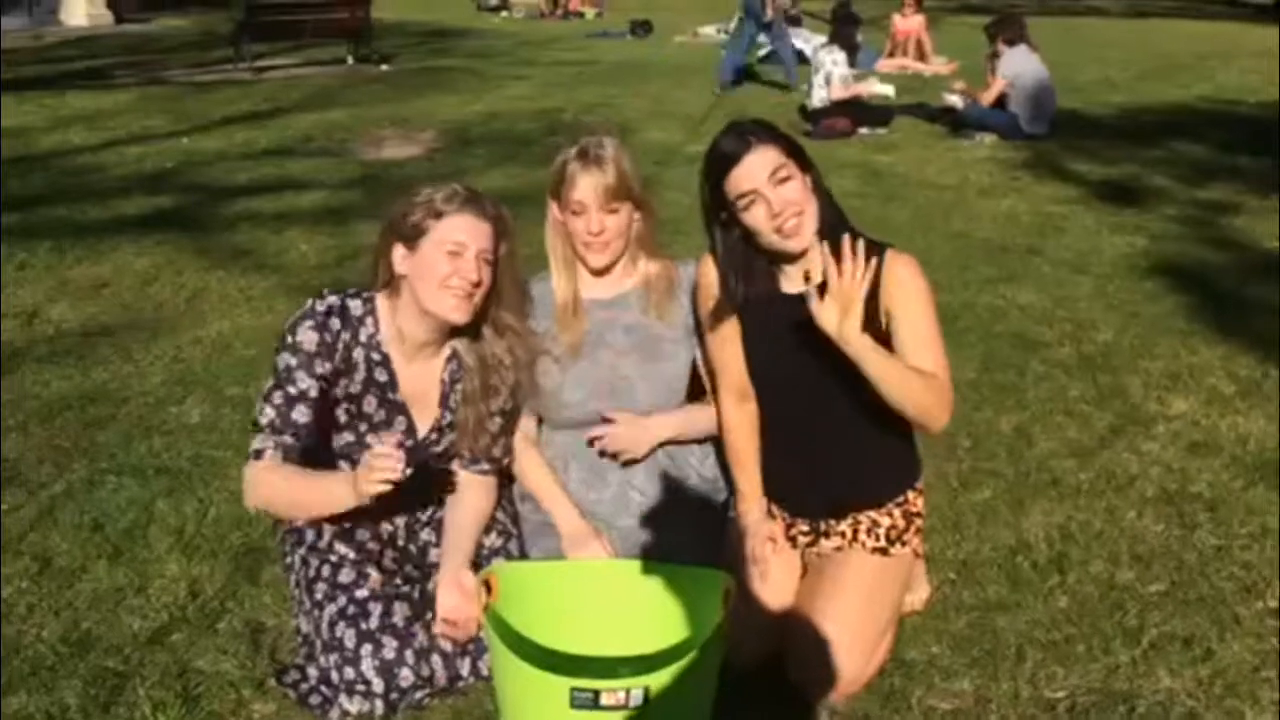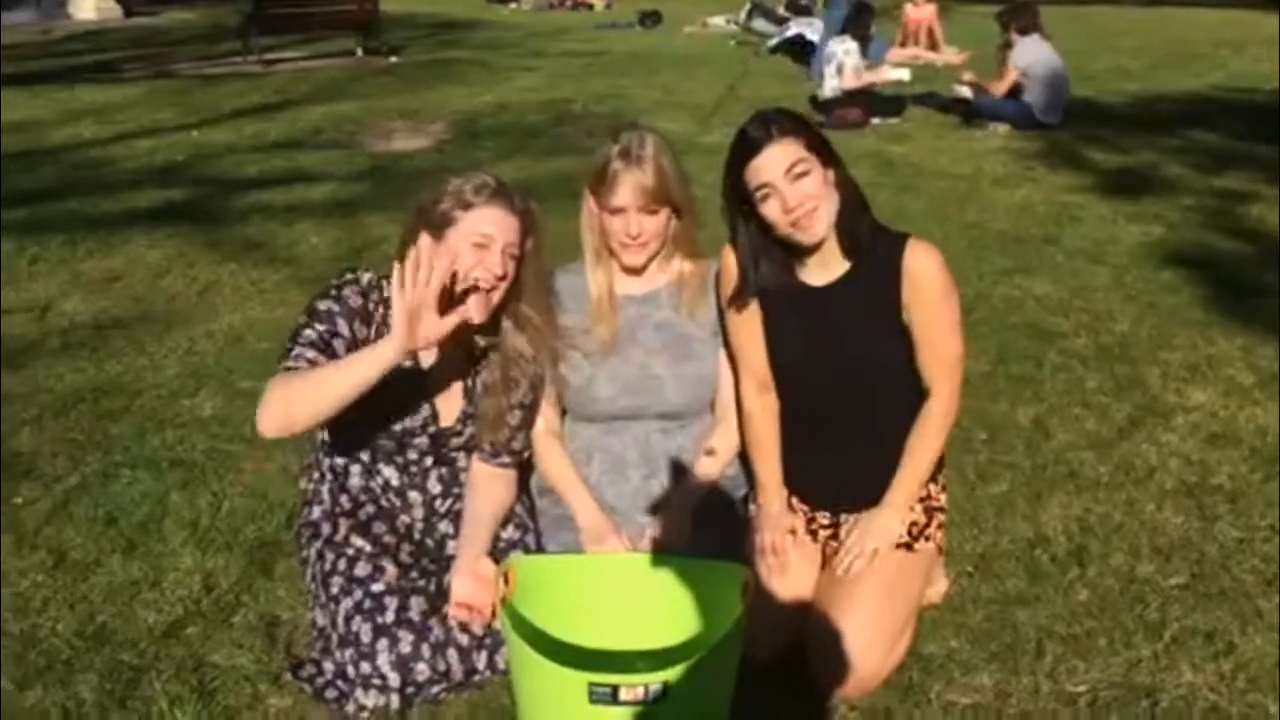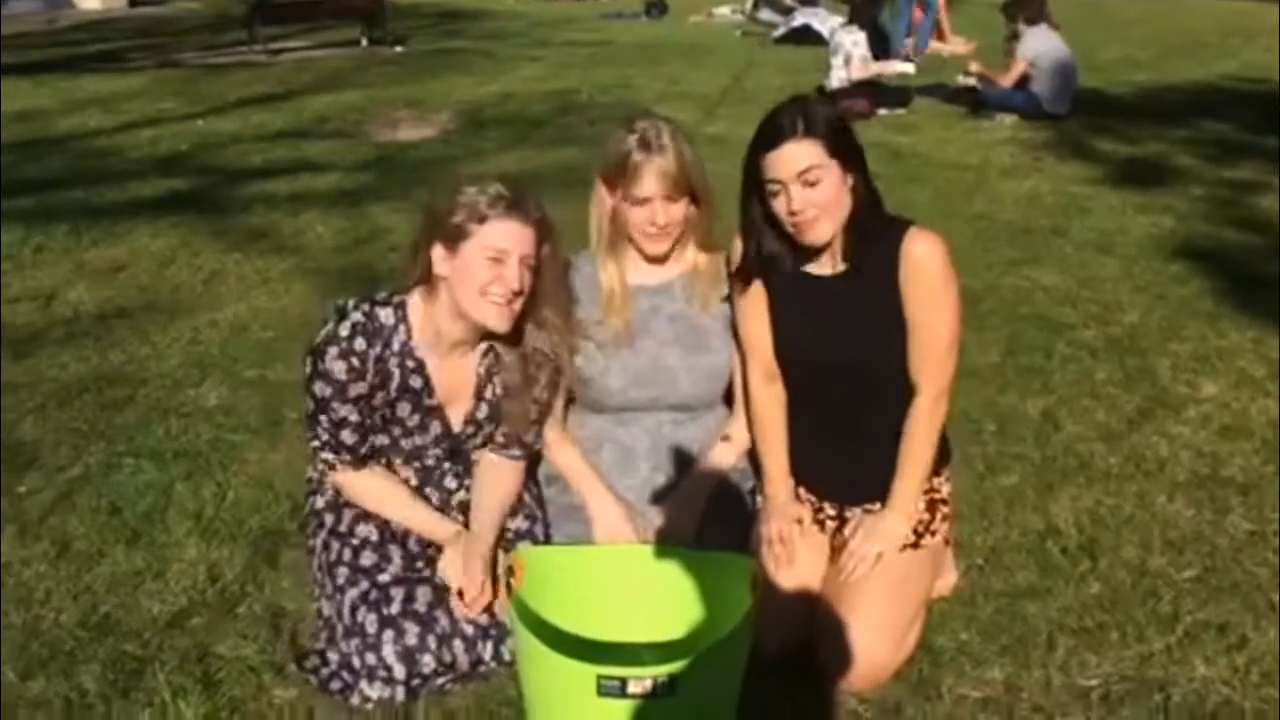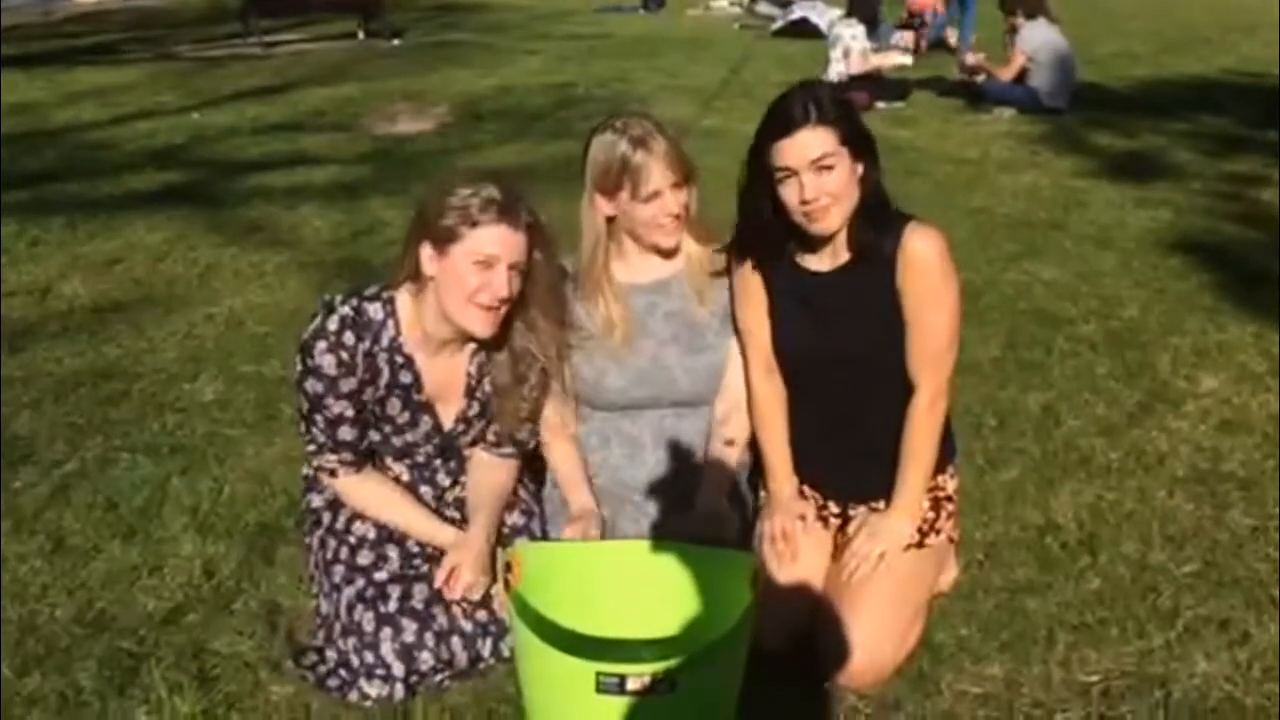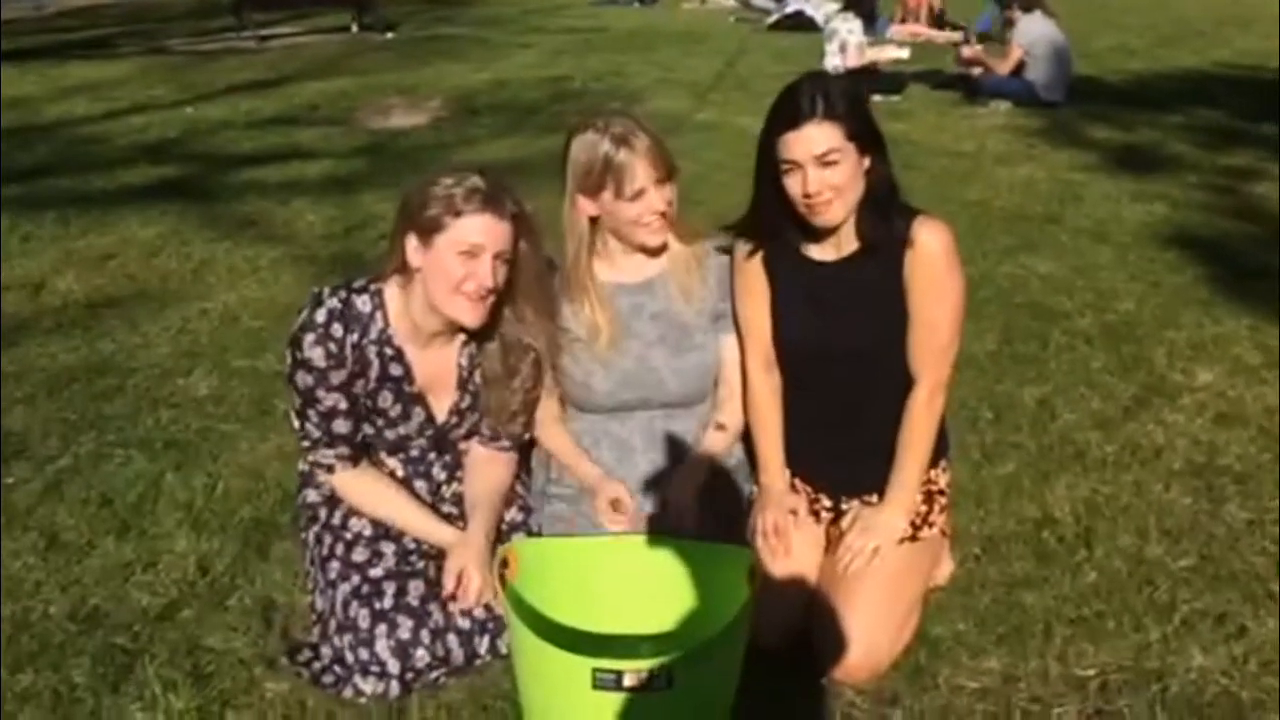
dt=0.4s
person 1, frame 1
left shoulder: (888, 272)
right shoulder: (721, 276)
left elbow: (936, 408)
right elbow: (736, 399)
left wrist: (849, 338)
right wrist: (752, 510)
left hip: (874, 502)
right hip: (778, 500)
left knee: (822, 679)
right knee: (742, 651)
left ankle: (896, 574)
right ankle: (826, 582)
person 1, frame 2
left shoulder: (912, 264)
right shoulder: (744, 266)
left elbow: (942, 396)
right elbow: (757, 390)
left wrist: (890, 514)
right wrist: (770, 501)
left hip: (890, 495)
right hip: (798, 494)
left knee: (843, 672)
right knee: (757, 645)
left ankle: (911, 571)
right ankle: (844, 574)
person 1, frame 3
left shoulder: (914, 253)
right shoulder: (756, 255)
left elbow: (930, 394)
right elbow: (764, 380)
left wrist: (895, 518)
right wrist: (777, 493)
left hip: (899, 485)
right hip: (805, 484)
left knee: (855, 667)
right knee: (769, 639)
left ankle: (922, 563)
person 1, frame 4
left shoulder: (914, 249)
right shoulder: (758, 251)
left elbow: (930, 391)
right elbow: (765, 375)
left wrist: (900, 517)
right wrist: (781, 491)
left hip: (900, 482)
right hip: (807, 479)
left knee: (856, 664)
right knee: (770, 636)
left ankle: (924, 560)
person 1, frame 5
left shoulder: (922, 243)
right shoulder: (760, 242)
left elbow: (928, 385)
right elbow: (761, 368)
left wrist: (893, 512)
right wrist: (772, 484)
left hip: (897, 475)
right hip: (801, 474)
left knee: (850, 660)
right knee: (766, 631)
left ankle: (919, 552)
right ankle: (844, 555)
person 2, frame 1
left shoulder: (494, 349)
right shoulder: (329, 330)
left elbow: (477, 471)
right elbow: (261, 487)
left wrist: (455, 568)
right wrist: (354, 489)
left hip: (454, 521)
right hip: (343, 527)
left ankle: (432, 595)
person 2, frame 2
left shoulder: (516, 342)
right shoulder: (361, 307)
left elbow: (495, 462)
right elbow: (273, 420)
right wrist: (398, 346)
left hip: (467, 511)
right hip: (361, 514)
right knee: (391, 671)
left ankle: (439, 586)
person 2, frame 3
left shoulder: (531, 343)
right shoulder: (356, 338)
left elbow: (503, 453)
right elbow: (344, 469)
left wrist: (479, 547)
right wrist: (450, 536)
left hip: (479, 504)
right hip: (369, 510)
right knee: (399, 660)
left ankle: (453, 578)
person 2, frame 4
left shoulder: (521, 340)
right shoulder: (344, 334)
left elbow: (497, 451)
right elbow: (345, 472)
left wrist: (479, 536)
right wrist: (453, 541)
left hip: (472, 502)
right hip: (367, 508)
right knee: (397, 655)
person 2, frame 5
left shoulder: (509, 330)
right shoulder: (333, 327)
left elbow: (494, 445)
right elbow: (342, 468)
left wrist: (479, 536)
right wrist: (452, 541)
left hip: (469, 498)
right hip: (362, 504)
right knee: (391, 652)
person 3, frame 1
left shoulder: (684, 289)
right shoulder: (532, 306)
right elbow: (518, 437)
left wrist: (657, 427)
right wrist: (570, 524)
left hip: (678, 511)
right hip: (564, 519)
person 3, frame 2
left shoulder: (712, 290)
right shoulder: (562, 296)
left elbow: (732, 417)
right elbow: (542, 430)
left wrist: (682, 509)
right wrist: (593, 521)
left hip: (695, 510)
right hip: (584, 518)
person 3, frame 3
left shoulder: (726, 283)
right shoulder: (572, 287)
left elbow: (751, 407)
right elbow: (546, 417)
left wrist: (693, 495)
right wrist: (601, 503)
left hip: (705, 505)
right hip: (589, 512)
person 3, frame 4
left shoulder: (724, 277)
right shoulder: (569, 289)
left elbow: (733, 405)
left wrist: (715, 498)
right wrist: (581, 507)
left hip: (700, 513)
right hip: (600, 513)
person 3, frame 5
left shoulder: (714, 269)
right shoulder: (555, 288)
left elbow: (736, 394)
right elbow: (545, 414)
left wrist: (686, 483)
right wrist: (595, 481)
left hip: (699, 502)
